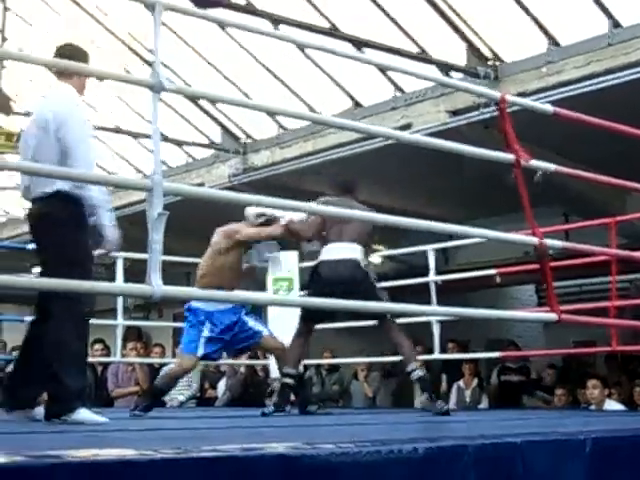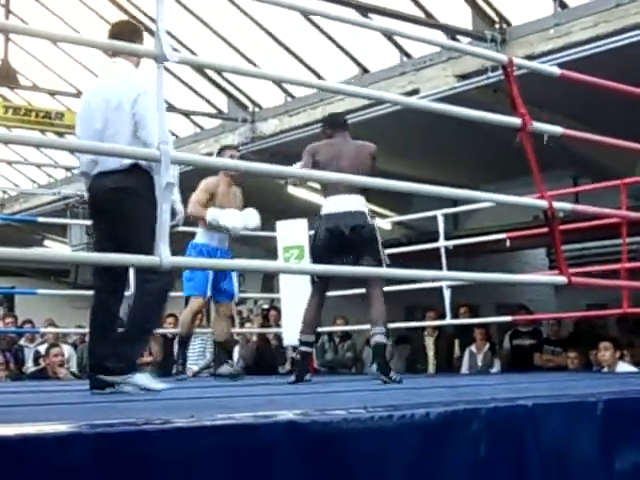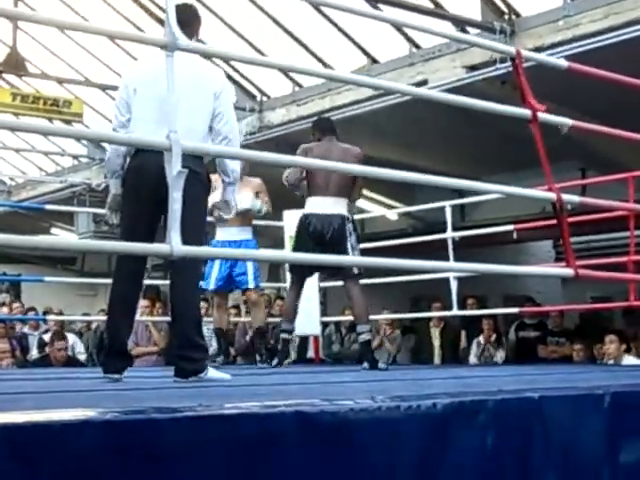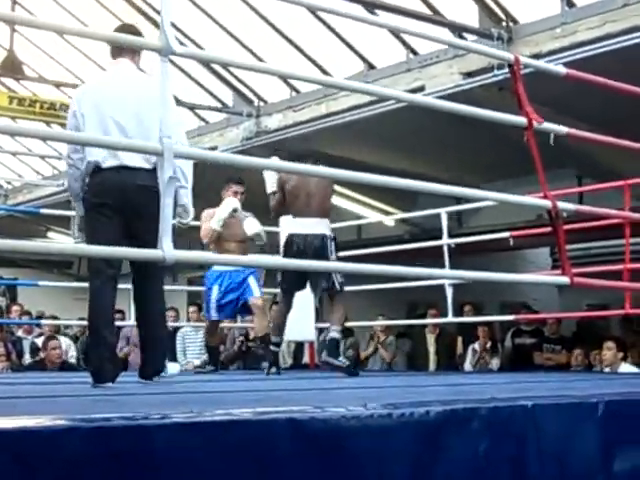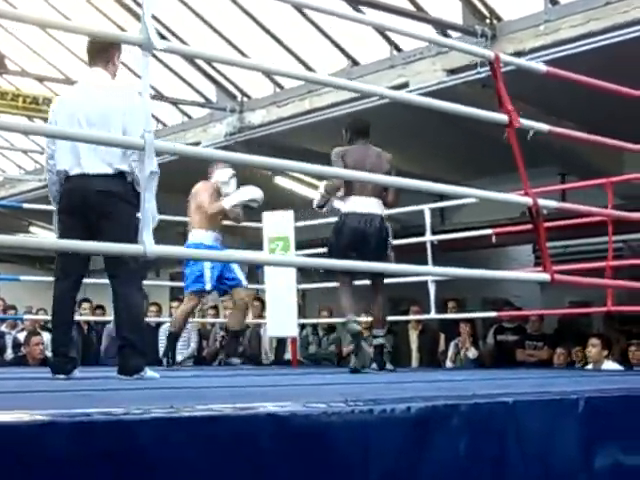
dt=1s
person 1, frame 1
left shoulder: (42, 108)
right shoulder: (71, 106)
right elbow: (84, 168)
right wrist: (106, 220)
left hip: (44, 209)
right hip: (64, 211)
left knee: (52, 306)
right knee: (70, 306)
right ankle: (66, 402)
person 1, frame 2
left shoulder: (91, 92)
right shoulder: (138, 84)
left elbow: (84, 152)
right elbow: (156, 142)
right wrist: (172, 194)
left hip: (100, 187)
right hip: (133, 184)
left knee: (108, 280)
right knee: (154, 275)
left ankle: (104, 371)
right ankle: (123, 362)
person 1, frame 3
left shoulder: (140, 70)
right shoulder: (211, 75)
left elbow: (119, 129)
right elbow: (227, 136)
left wrist: (114, 183)
right wrist: (229, 188)
left hip: (142, 167)
right hip: (187, 169)
left knee: (129, 263)
right knee: (186, 265)
left ankle: (114, 360)
right ankle: (190, 363)
person 1, frame 4
left shoulder: (87, 91)
right shoulder: (155, 88)
left elbow: (74, 154)
right elbow: (175, 144)
left wrist: (79, 203)
right wrist: (184, 194)
left hip: (102, 186)
right hip: (145, 185)
left knee: (103, 276)
right knee: (149, 277)
left ankle: (103, 369)
right ankle: (153, 366)
person 1, frame 5
left shoulder: (64, 99)
right shoulder: (126, 96)
left elbow: (52, 158)
right elbow: (141, 152)
left wrist: (57, 201)
right wrist: (149, 200)
left hip: (74, 190)
right hip: (113, 190)
left knee: (68, 276)
right knee: (125, 277)
left ankle: (62, 362)
right ankle: (132, 363)
person 2, frame 1
left shoulder: (326, 202)
right shoulder: (370, 213)
left elbow: (308, 234)
left wrist: (291, 224)
left hip: (325, 269)
right hip: (354, 268)
left knee: (302, 334)
right knee: (392, 330)
left ankle: (282, 398)
right ankle: (428, 394)
person 2, frame 2
left shoulder: (315, 149)
right shoulder: (369, 149)
left wrist: (311, 173)
left hip: (328, 220)
right hip: (358, 218)
left knee: (318, 293)
right knee: (376, 286)
left ankle: (302, 366)
right ankle: (380, 359)
person 2, frame 3
left shoulder: (307, 149)
right shoulder: (355, 153)
left elbow: (292, 179)
right elbow: (354, 195)
left wrist: (297, 181)
left hip: (311, 218)
right hip: (339, 219)
left knee: (296, 284)
right knee: (352, 284)
left ankle: (283, 350)
right ankle: (367, 354)
person 2, frame 4
left shoulder: (285, 176)
left elbow: (276, 210)
left wrist: (271, 184)
left hip: (295, 239)
right hip: (321, 238)
left knee: (285, 300)
right knee: (336, 297)
left ankle: (273, 361)
right ankle: (332, 349)
person 2, frame 5
left shoulder: (341, 153)
right shoulder: (386, 158)
left elbow: (336, 184)
right elbow: (390, 200)
left wrist: (323, 197)
left hip: (350, 220)
right hip: (377, 222)
left knee: (344, 283)
right knee: (377, 287)
left ankle: (357, 342)
right ankle: (379, 356)
person 3, frame 1
left shoulder: (241, 244)
right shoulder: (229, 232)
right elbow: (276, 232)
right wrist: (282, 221)
left hip: (233, 310)
right hip: (204, 312)
left knee: (277, 347)
right knee: (185, 365)
right ankle: (148, 402)
person 3, frame 2
left shoulder: (238, 192)
right shoulder: (211, 183)
right elbow: (192, 209)
left wrist: (246, 220)
right wrist: (220, 216)
left hip: (223, 252)
right hip: (203, 248)
left knee: (225, 309)
right knee: (197, 302)
left ankle: (221, 361)
right ankle: (180, 359)
person 3, frame 3
left shoulder: (256, 183)
right shoulder: (214, 180)
left elbow: (268, 210)
left wrist: (255, 205)
right wrist: (217, 196)
left hip: (245, 243)
right hip: (221, 243)
left knee: (254, 296)
right knee: (219, 299)
left ankle: (260, 352)
right ankle: (223, 351)
person 3, frame 4
left shoulder: (247, 218)
right shoulder: (210, 214)
left elbow: (261, 242)
right elbow: (206, 239)
left wrist: (258, 232)
right wrist: (222, 216)
left hip: (245, 271)
right hip: (219, 273)
left knee: (259, 305)
right knee: (212, 323)
right ankle: (213, 362)
person 3, frame 5
left shoulder: (218, 195)
right shoulder: (203, 188)
left elbow: (238, 218)
right elbow: (210, 209)
left wrist: (233, 194)
right wrist: (237, 198)
left hip: (217, 249)
right hip: (200, 247)
left knee: (243, 297)
right knee: (192, 300)
left ankle: (230, 351)
right ankle: (169, 353)
